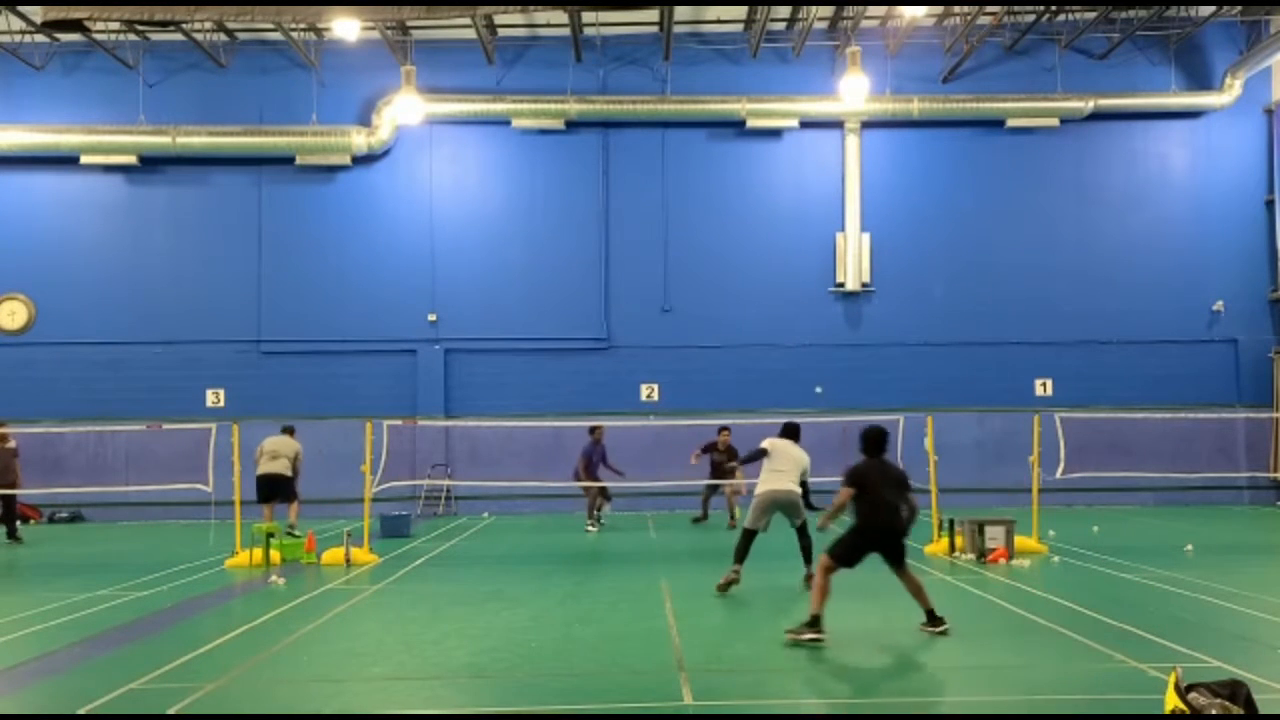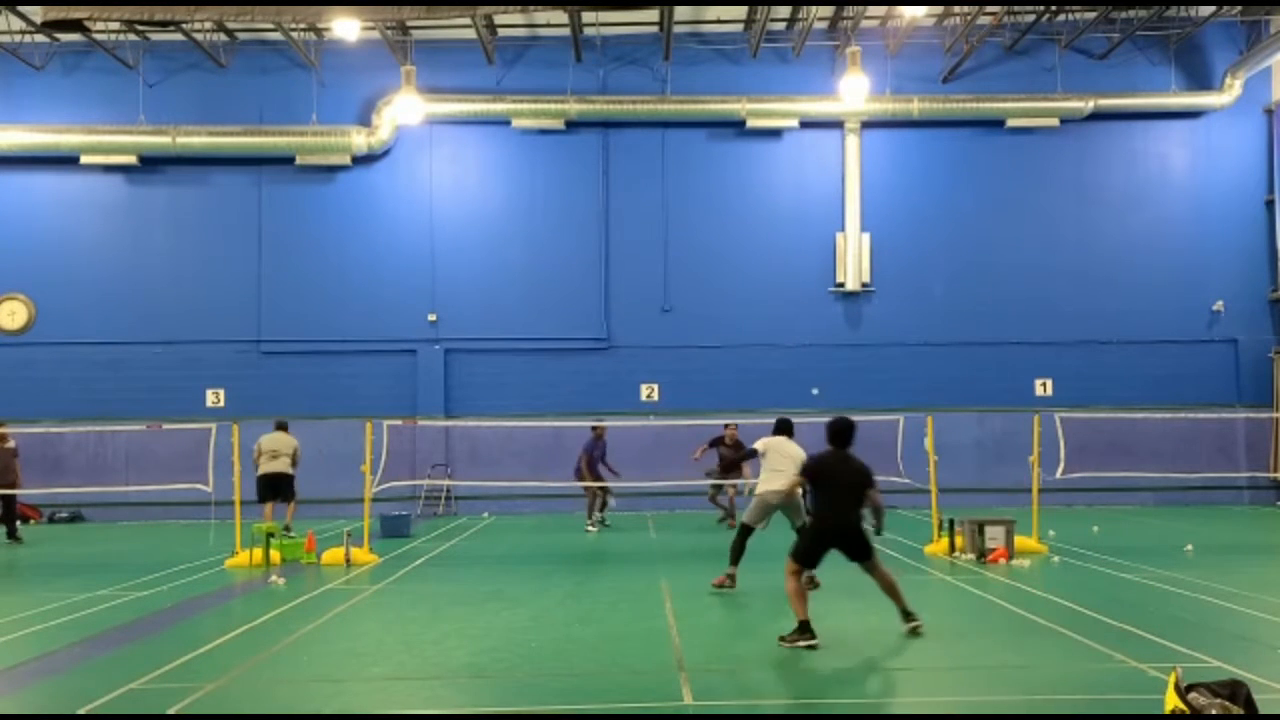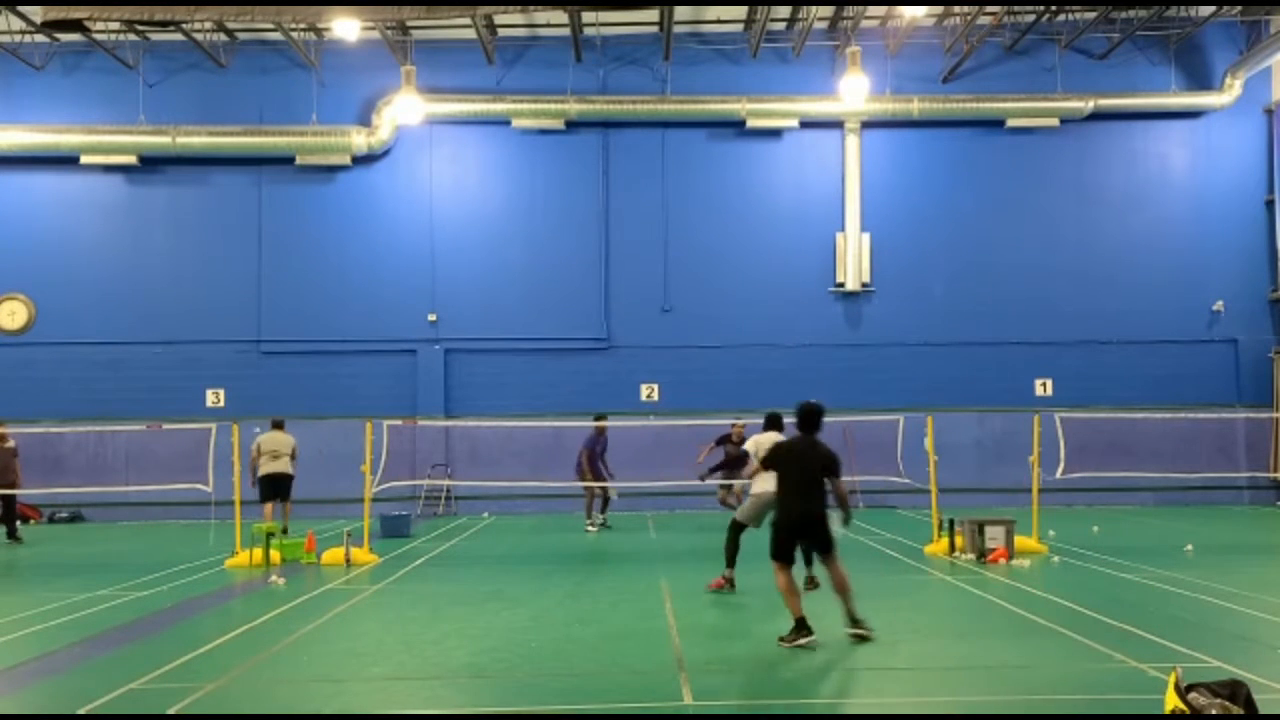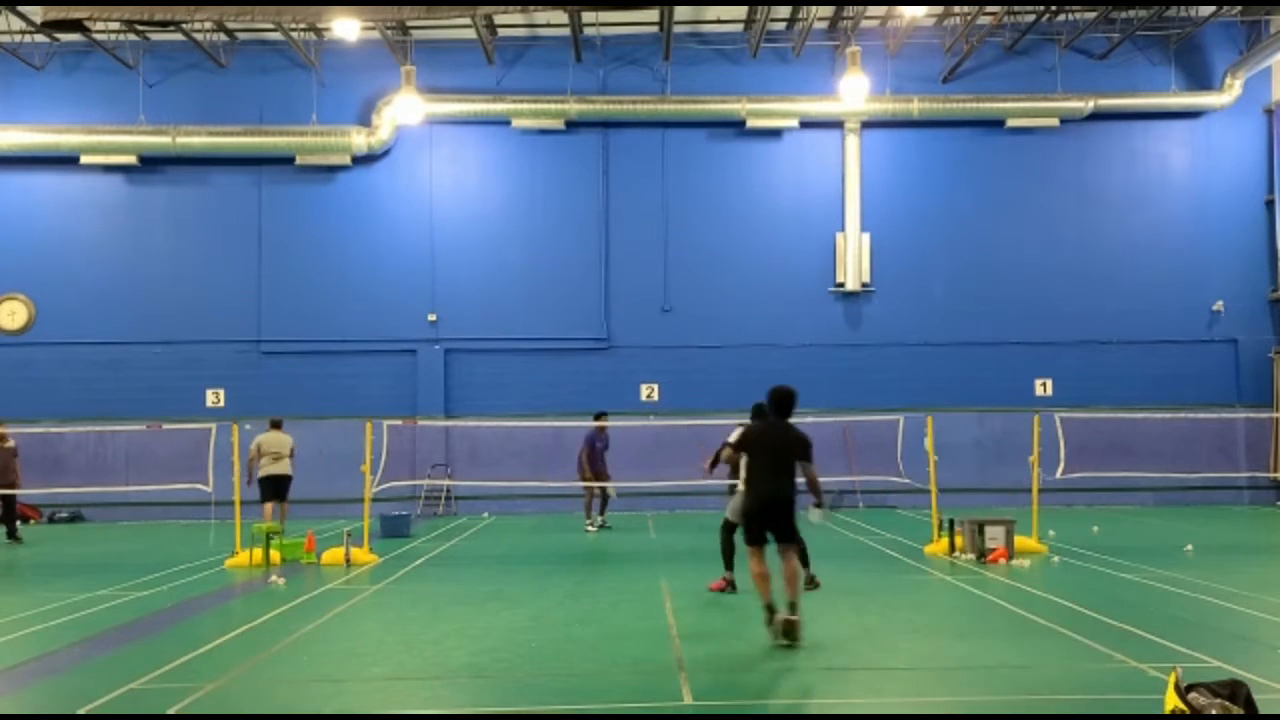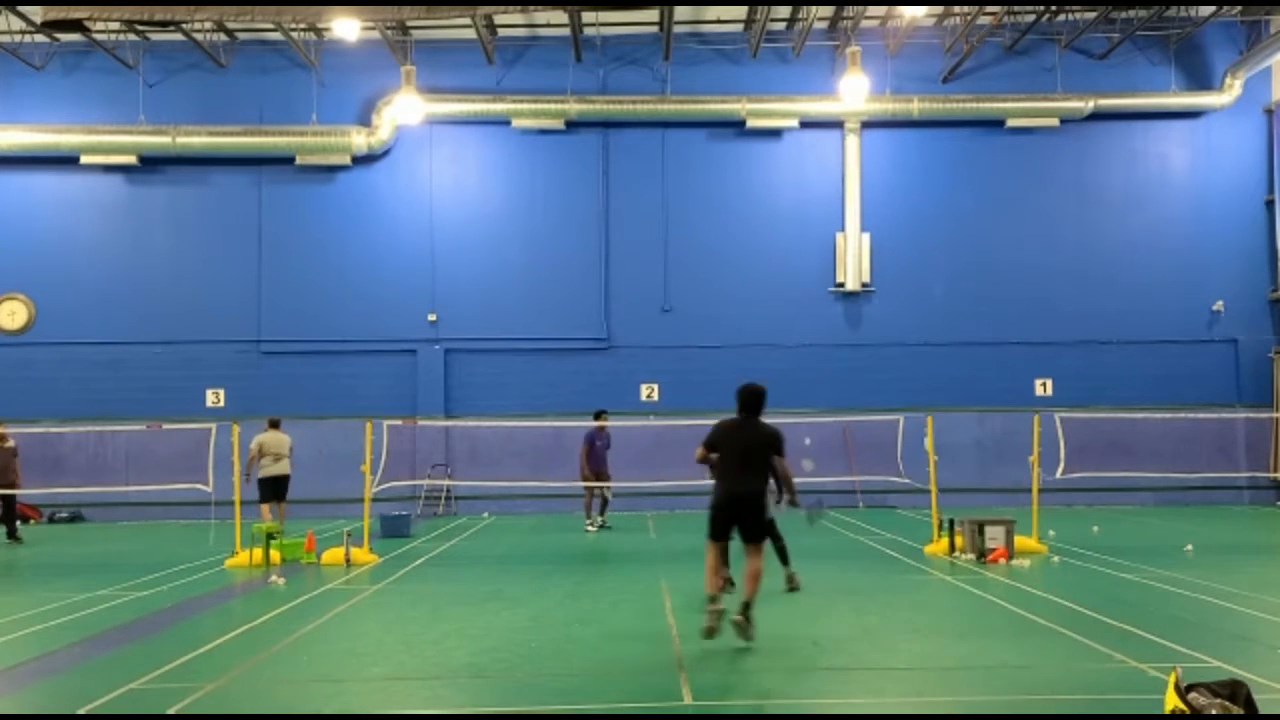
dt=0.1s
person 1, frame 1
left shoulder: (857, 471)
right shoulder: (898, 472)
left elbow: (841, 501)
right elbow: (912, 506)
left wrist: (824, 519)
right wrist: (904, 527)
left hip: (867, 529)
right hip: (894, 529)
left knee: (823, 567)
right knee: (902, 571)
left ankle: (814, 625)
right ankle: (934, 619)
person 1, frame 2
left shoulder: (817, 462)
right shoulder: (861, 468)
right elbow: (876, 503)
right wrist: (879, 524)
left hip: (820, 527)
right hip: (851, 527)
left knee: (792, 572)
right knee: (875, 570)
left ankle: (804, 631)
right ankle: (908, 616)
person 1, frame 3
left shoulder: (781, 448)
right shoulder: (828, 454)
right elbow: (840, 492)
right wrist: (846, 513)
left hip: (786, 517)
right hip: (816, 517)
left knee: (782, 570)
right knee: (832, 564)
left ankle: (801, 627)
right ankle: (853, 620)
person 1, frame 4
left shoulder: (752, 431)
right shoulder: (800, 438)
left elbow: (727, 457)
right elbow: (810, 476)
right wrist: (818, 497)
left hip: (755, 500)
right hip: (784, 502)
left knee: (756, 557)
right knee: (789, 555)
left ankle: (772, 612)
right ankle: (793, 611)
person 1, frame 5
left shoulder: (722, 428)
right shoulder: (771, 434)
left elbow: (700, 457)
right elbow: (782, 470)
right wrist: (792, 495)
left hip: (724, 497)
right hip: (754, 499)
left knee: (714, 552)
right knee: (754, 555)
left ankle: (714, 606)
right ankle: (744, 611)
